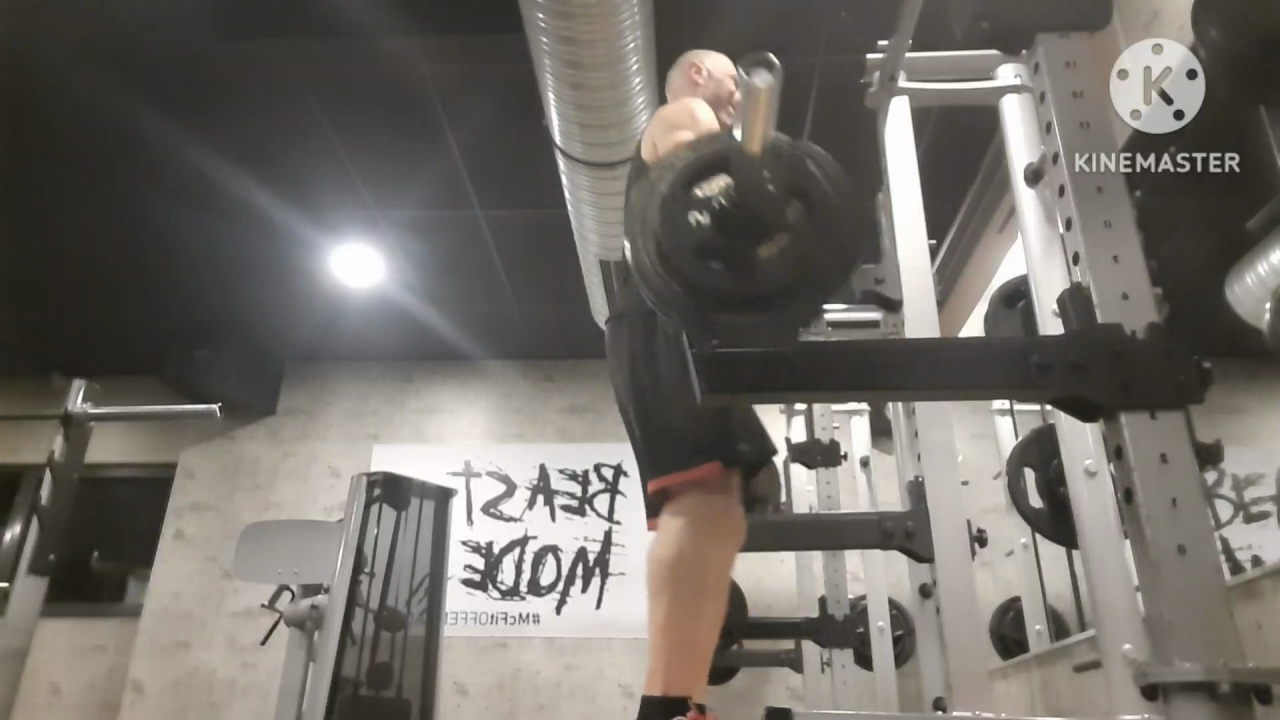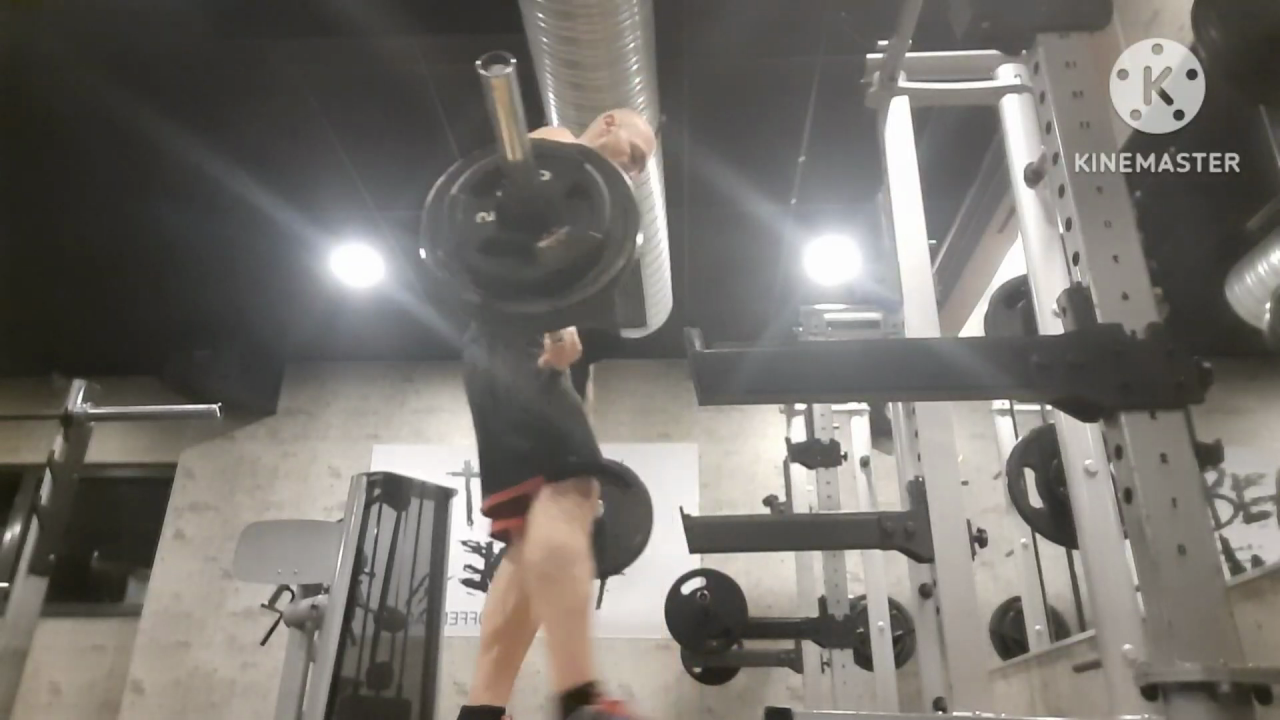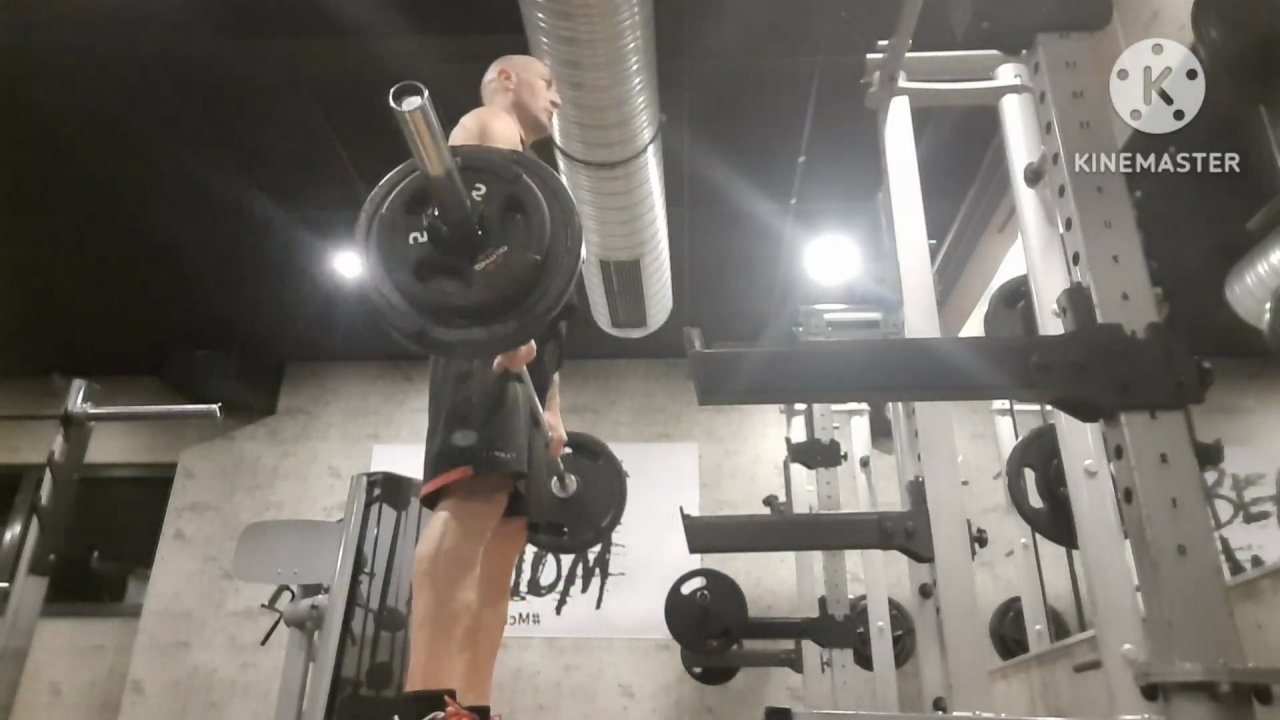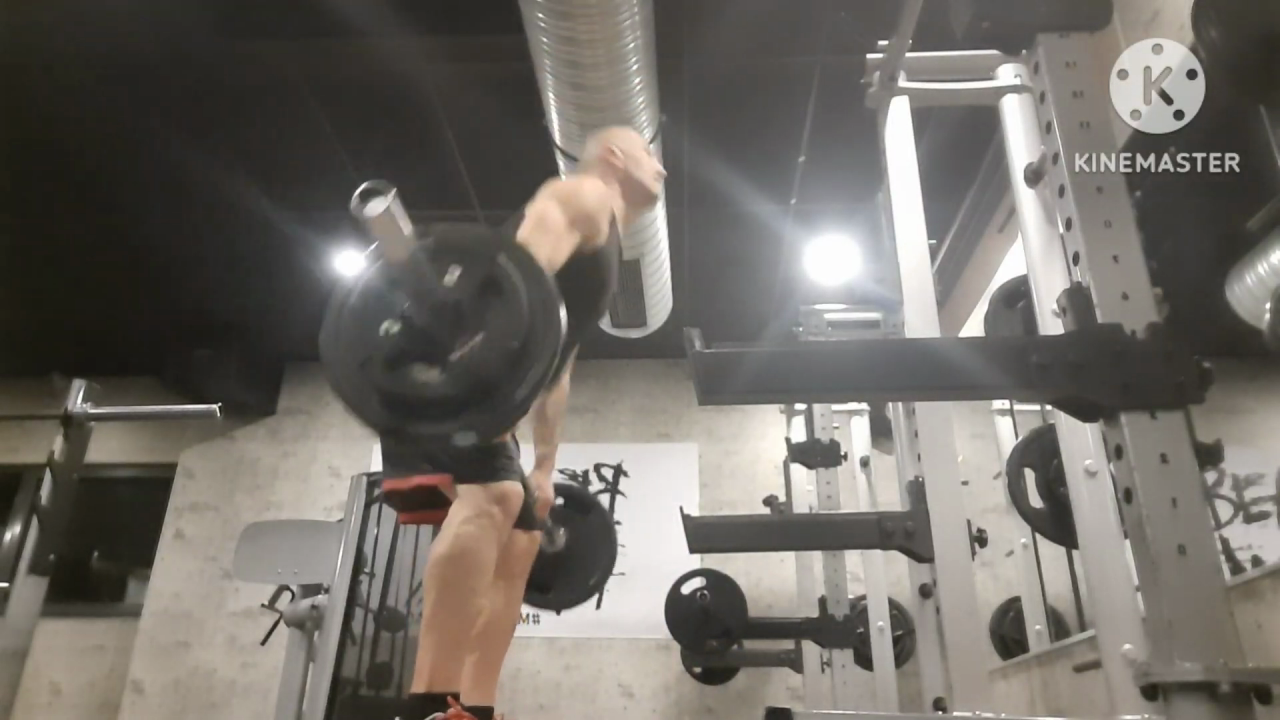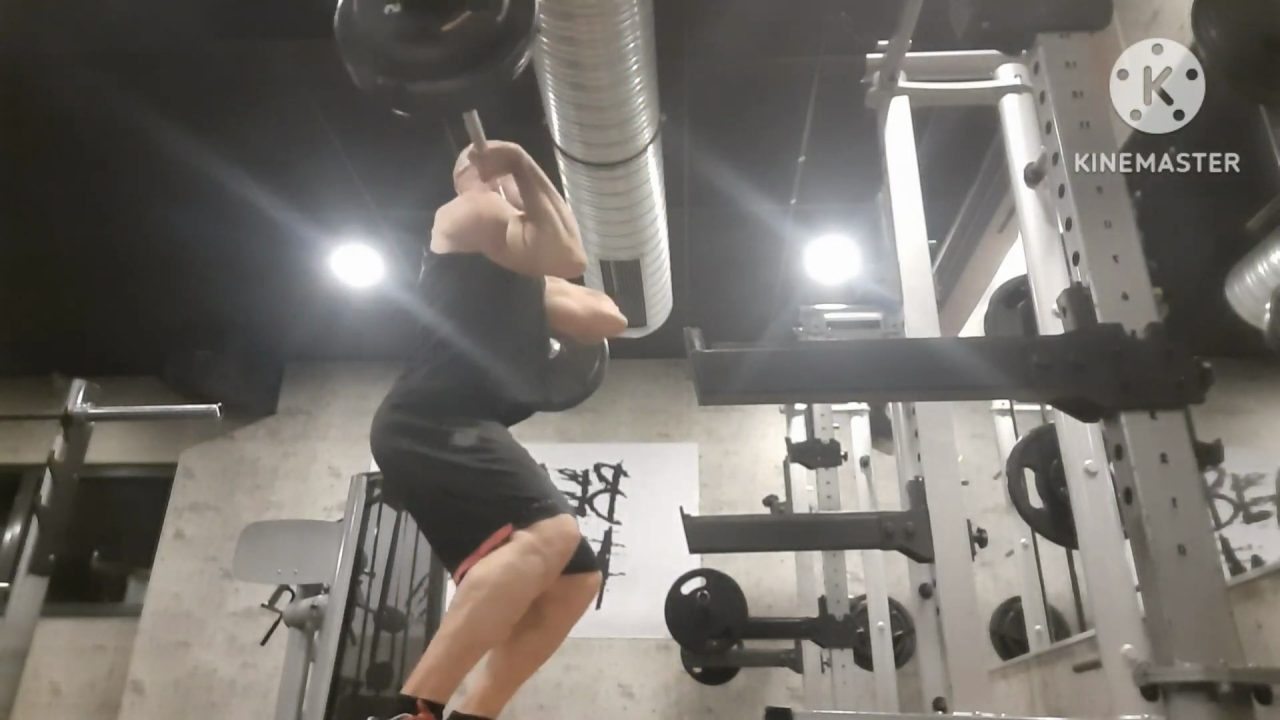
dt=1s
person 1, frame 1
left shoulder: (697, 149)
right shoulder: (686, 116)
left hip: (675, 335)
right hip: (662, 331)
left knee: (714, 511)
right knee: (705, 500)
person 1, frame 2
right shoulder: (557, 149)
left elbow: (582, 334)
left wrist: (575, 422)
left hip: (537, 358)
right hip: (517, 347)
left knee: (536, 532)
right knee: (565, 490)
person 1, frame 3
left shoulder: (520, 164)
right shoulder: (489, 125)
left wrist: (549, 408)
left hip: (515, 352)
left knee: (503, 532)
right knee: (476, 497)
person 1, frame 4
left shoulder: (604, 247)
right shoulder: (586, 198)
left elbow: (558, 357)
left wrist: (545, 465)
left knee: (515, 541)
right knee: (491, 497)
person 1, frame 5
left shoulder: (515, 275)
right shoulder: (470, 212)
left elbow: (608, 318)
right elbow: (568, 257)
right wrist: (526, 169)
left hip: (462, 433)
right hip: (431, 425)
left knee: (575, 579)
right knee: (547, 535)
